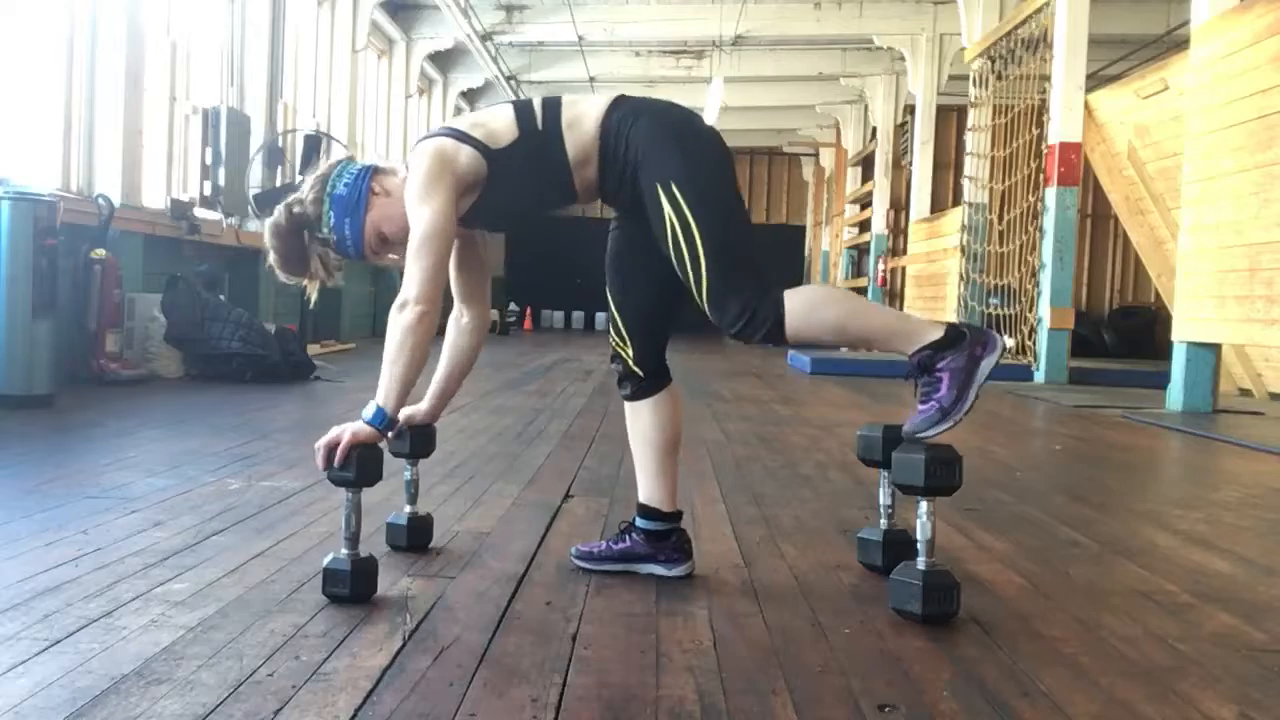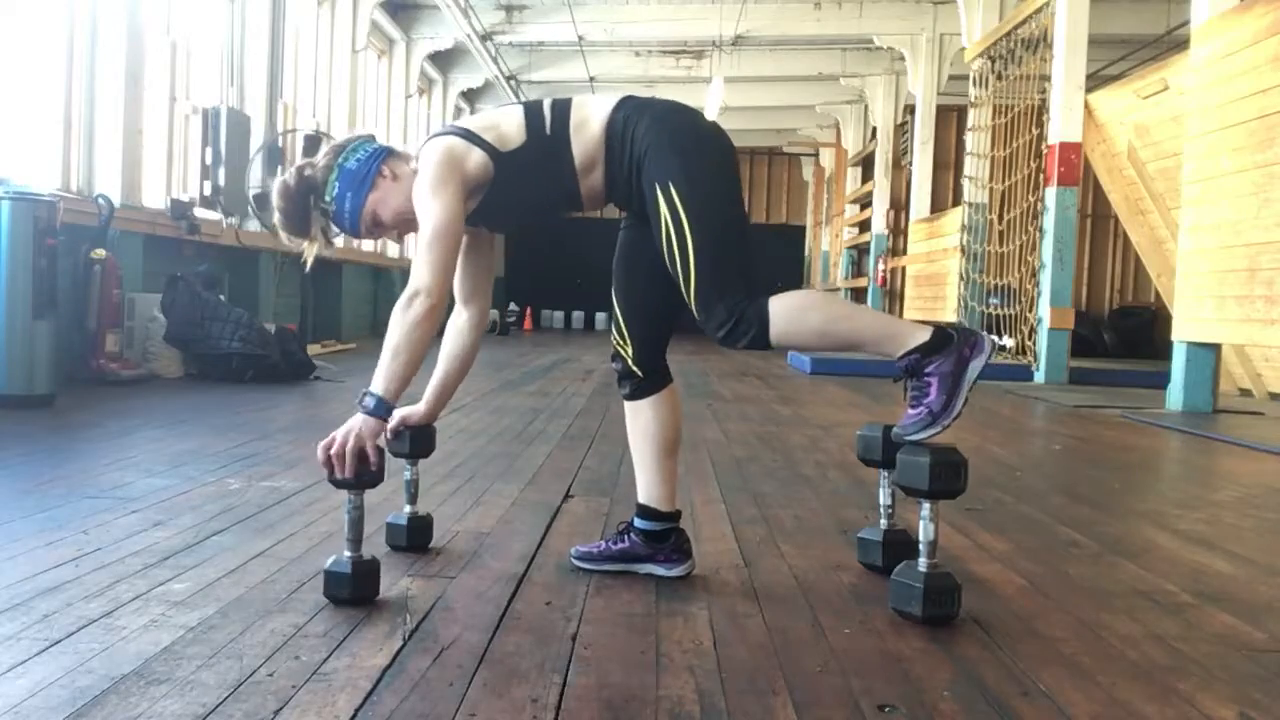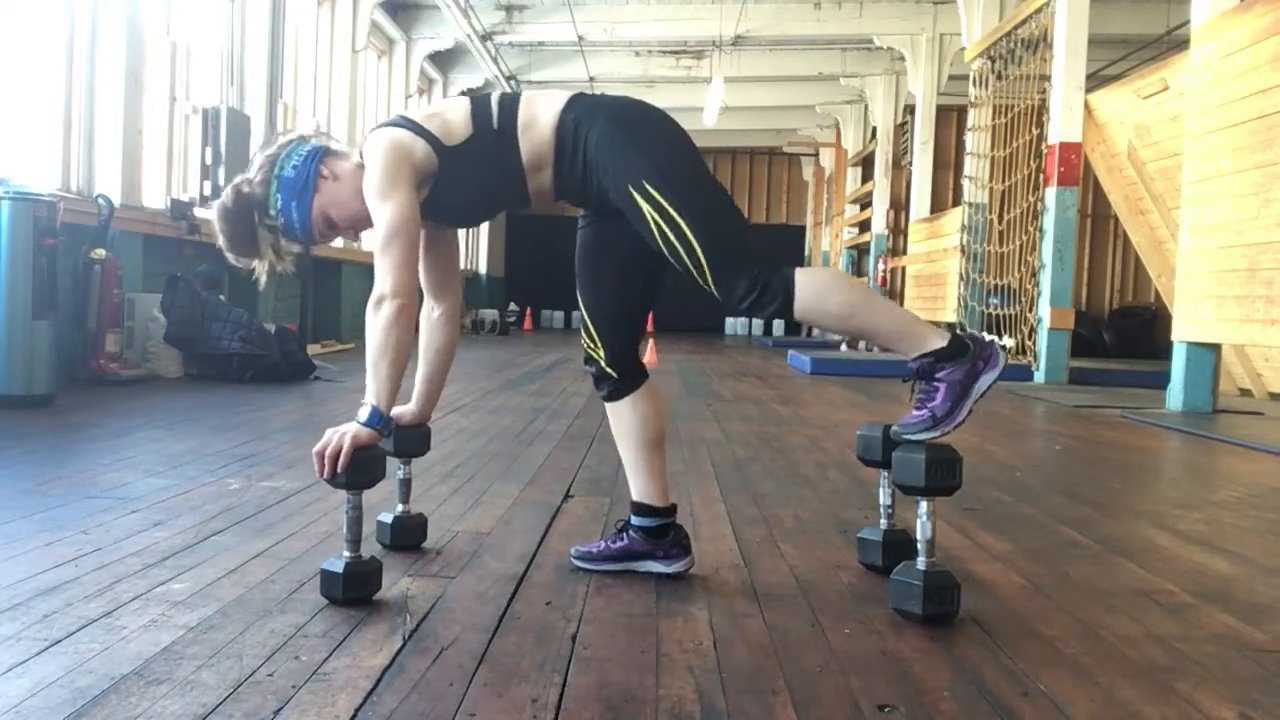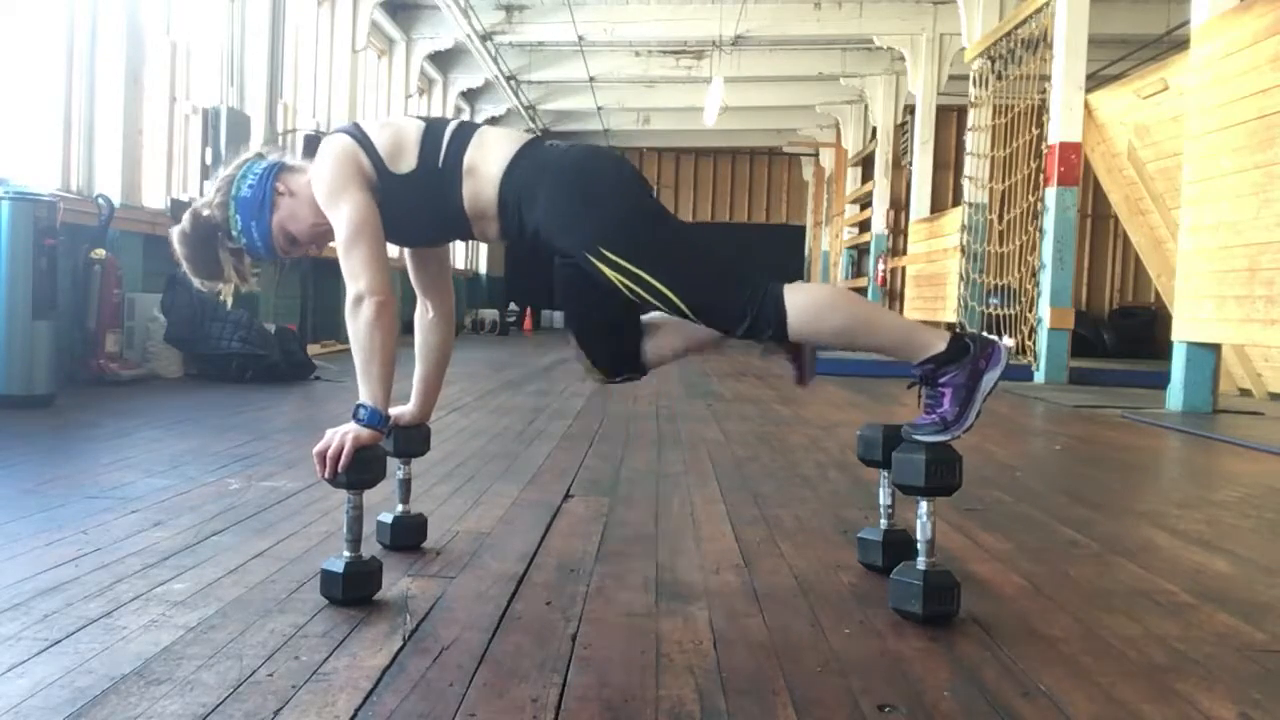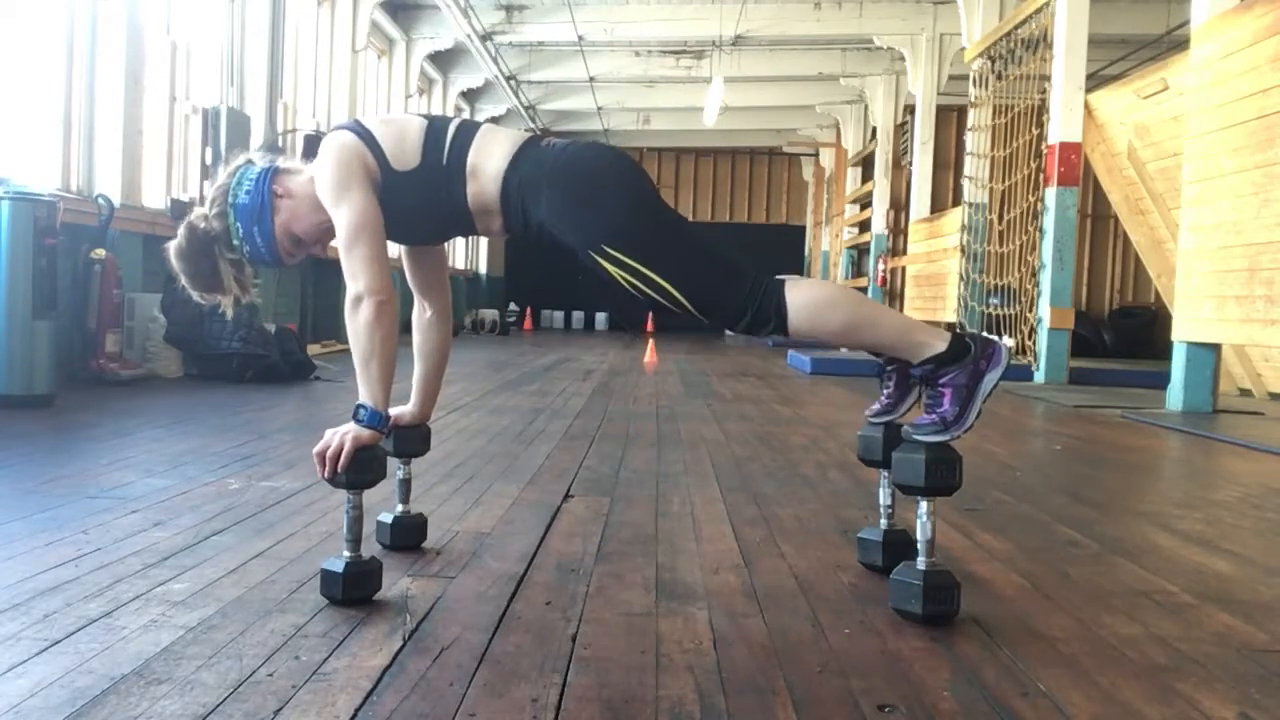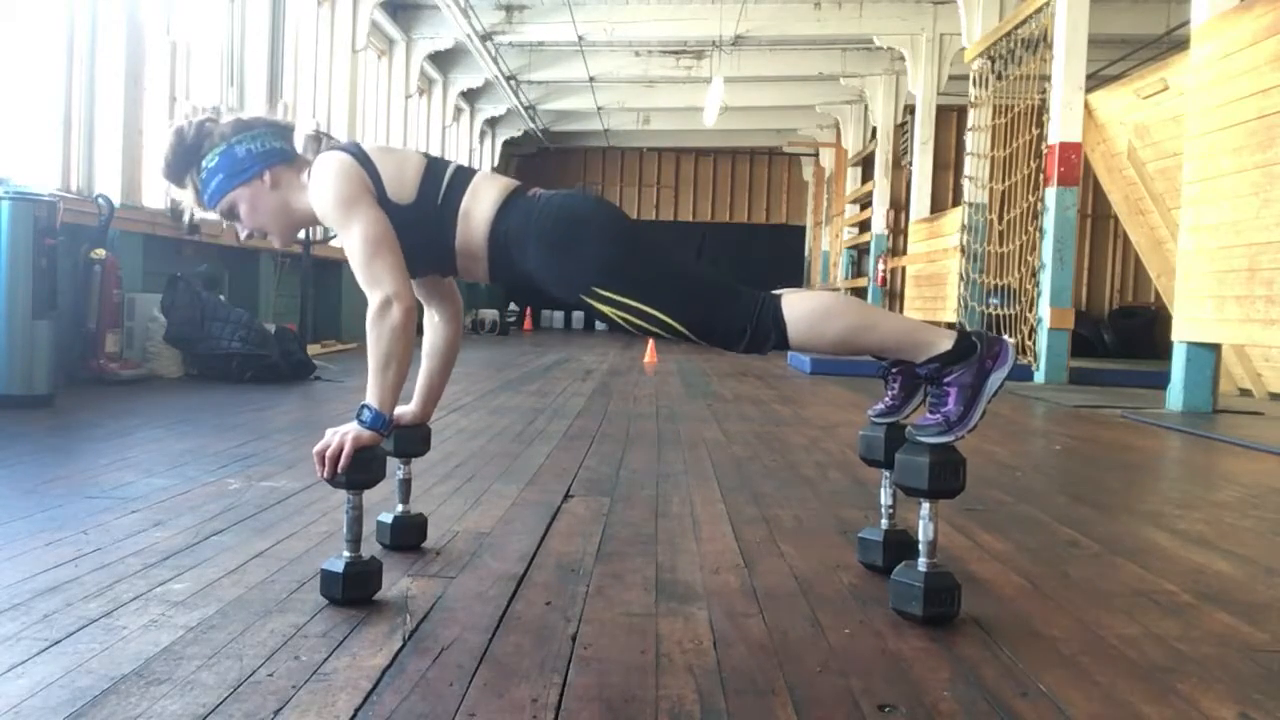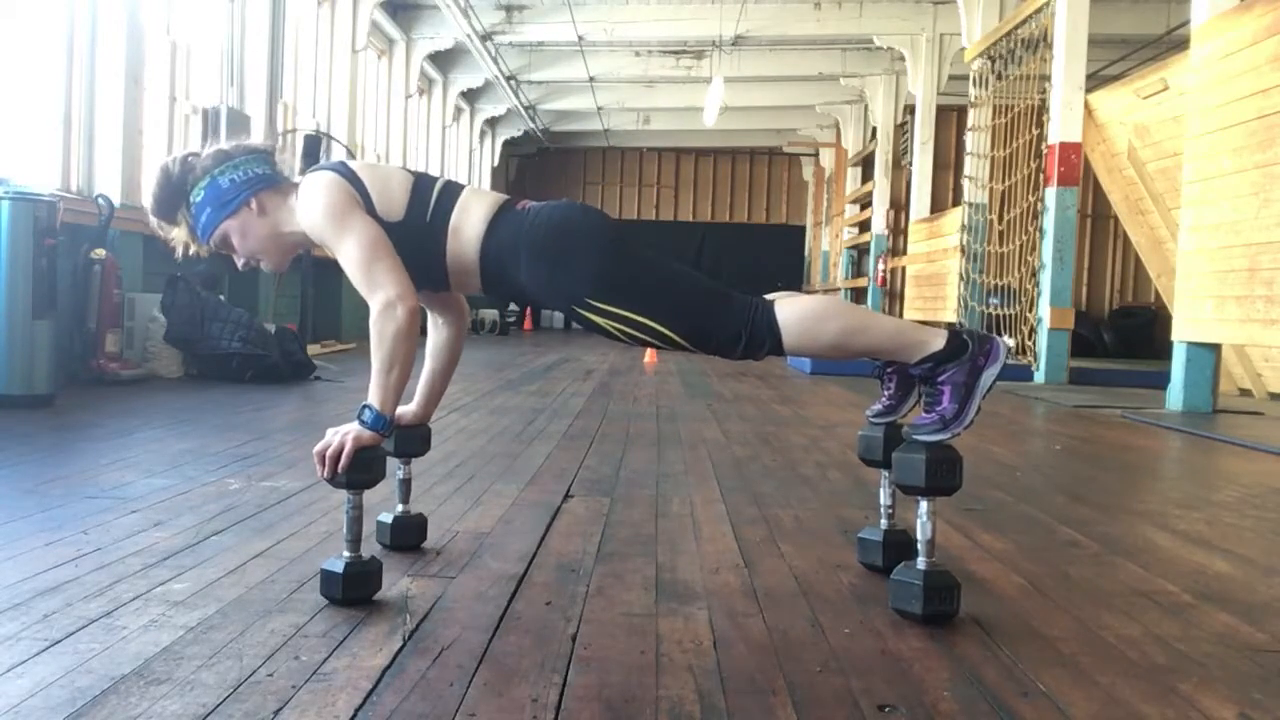
dt=0.7s
person 1, frame 1
left shoulder: (431, 168)
right shoulder: (453, 202)
left elbow: (414, 306)
right elbow: (469, 315)
left wrist: (378, 417)
right wrist: (428, 409)
left hip: (661, 149)
right hip: (643, 182)
left knee: (742, 309)
right knee: (636, 361)
left ankle: (945, 345)
right ankle: (660, 531)
person 1, frame 2
left shoulder: (442, 167)
right shoulder: (463, 197)
left elbow: (422, 298)
right elbow: (470, 309)
left wrist: (373, 410)
right wrist: (427, 408)
left hip: (668, 150)
right hip: (651, 184)
left knee: (731, 317)
right knee: (636, 360)
left ankle: (932, 349)
right ankle: (658, 533)
person 1, frame 3
left shoulder: (387, 157)
right shoulder: (420, 188)
left elbow: (392, 300)
right elbow: (441, 304)
left wrist: (373, 418)
right wrist: (417, 409)
left hip: (621, 146)
right hip: (605, 184)
left knee: (748, 286)
right knee: (610, 360)
left ankle: (948, 355)
right ankle: (654, 530)
person 1, frame 4
left shoulder: (334, 166)
right shoulder: (388, 190)
left elbow: (369, 299)
right elbow: (434, 305)
left wrist: (368, 416)
right wrist: (415, 411)
left hip: (577, 197)
right hip: (575, 202)
left knee: (743, 308)
right knee: (609, 355)
left ankle: (951, 354)
right ankle: (785, 341)
person 1, frame 5
left shoulder: (337, 163)
right shoulder: (389, 192)
left elbow: (369, 298)
right elbow: (432, 303)
left wrist: (369, 415)
right wrist: (418, 409)
left hip: (577, 192)
right hip: (575, 192)
left knee: (747, 304)
right knee: (734, 301)
left ankle: (950, 352)
right ankle: (905, 348)
person 1, frame 6
left shoulder: (332, 179)
right shoulder: (361, 189)
left elbow: (390, 303)
right elbow: (442, 306)
left wrist: (373, 416)
right wrist: (418, 410)
left hip: (565, 243)
right hip: (564, 237)
left knee: (753, 323)
right knee: (746, 316)
left ankle: (955, 350)
right ankle: (913, 359)
person 1, frame 7
left shoulder: (321, 199)
right shoulder: (352, 204)
left elbow: (394, 307)
right elbow: (447, 312)
left wrist: (374, 419)
right wrist: (418, 411)
left hip: (559, 255)
right hip: (554, 247)
left knee: (745, 331)
right knee: (737, 324)
left ankle: (947, 351)
right ankle: (907, 359)
